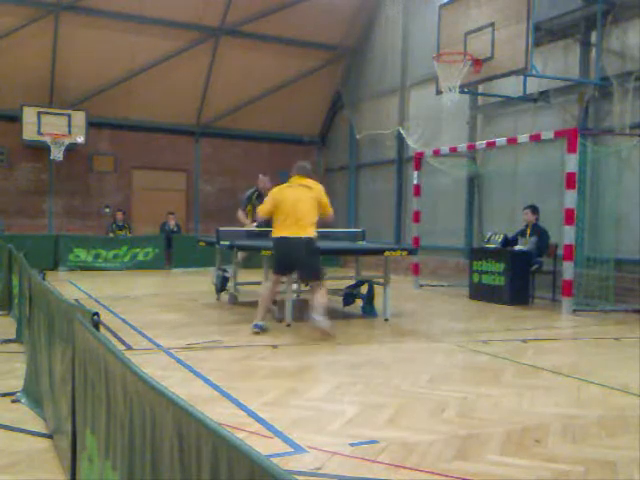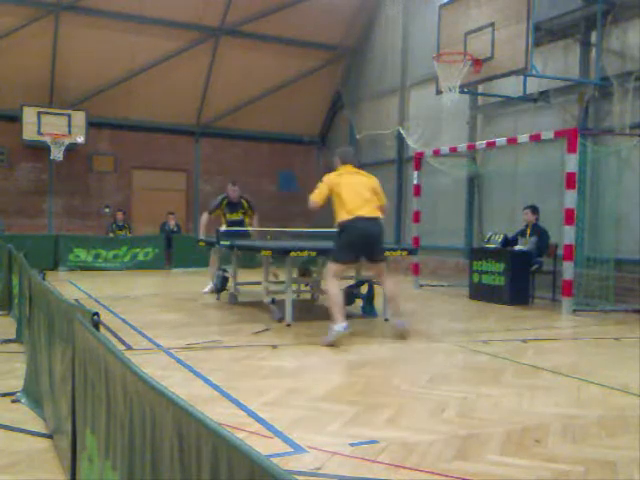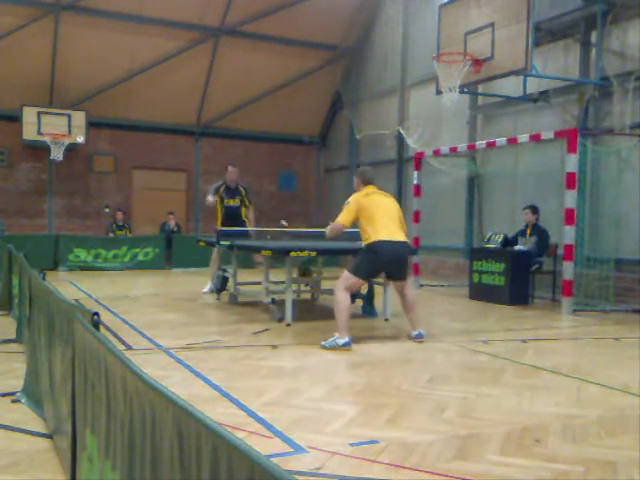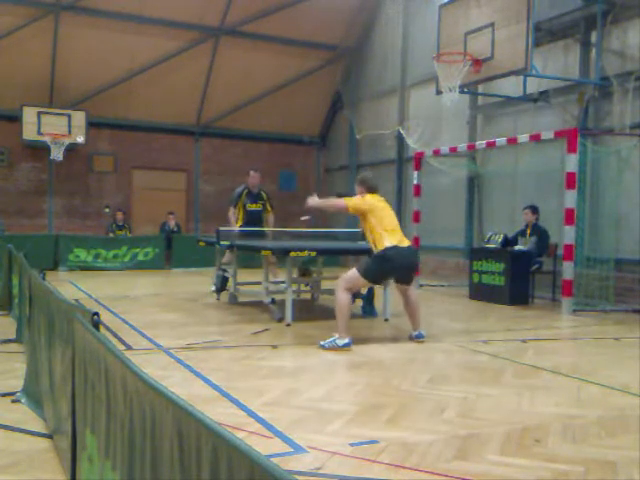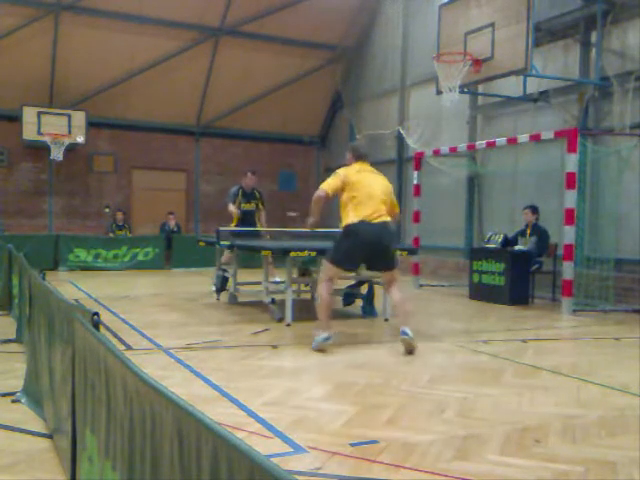
dt=0.4s
person 1, frame 1
left shoulder: (278, 191)
right shoulder: (317, 189)
left elbow: (260, 216)
right elbow: (329, 217)
left wrist: (264, 205)
left hip: (282, 243)
right hip: (305, 244)
left knee: (273, 283)
right knee: (318, 289)
left ankle: (259, 322)
right ankle: (318, 314)
person 1, frame 2
left shoulder: (331, 177)
right shoulder: (370, 178)
left elbow: (313, 203)
right elbow: (383, 207)
left wrist: (311, 197)
left hip: (350, 228)
right hip: (374, 226)
left knee: (331, 278)
right knee: (383, 277)
left ankle: (339, 324)
right ankle: (398, 321)
person 1, frame 3
left shoulder: (357, 198)
right shoulder: (391, 199)
left elbow: (339, 226)
left wrist: (329, 231)
left hip: (379, 249)
right hip: (402, 248)
left knee: (342, 287)
right knee: (404, 288)
left ankle: (342, 338)
right ankle: (417, 331)
person 1, frame 4
left shoulder: (366, 201)
right shoulder: (383, 204)
left elbow: (338, 204)
left wrist: (316, 203)
left hip: (390, 255)
right hip: (410, 254)
left knee: (343, 286)
right knee: (407, 290)
left ankle: (343, 338)
right ankle: (417, 332)
person 1, frame 5
left shoulder: (344, 173)
right shoulder: (383, 180)
left elbow: (321, 195)
right elbow: (394, 212)
left wrist: (313, 216)
left hip: (355, 232)
right hip: (382, 232)
left knee: (325, 279)
right knee: (392, 285)
left ankle: (324, 332)
right ankle: (405, 331)
